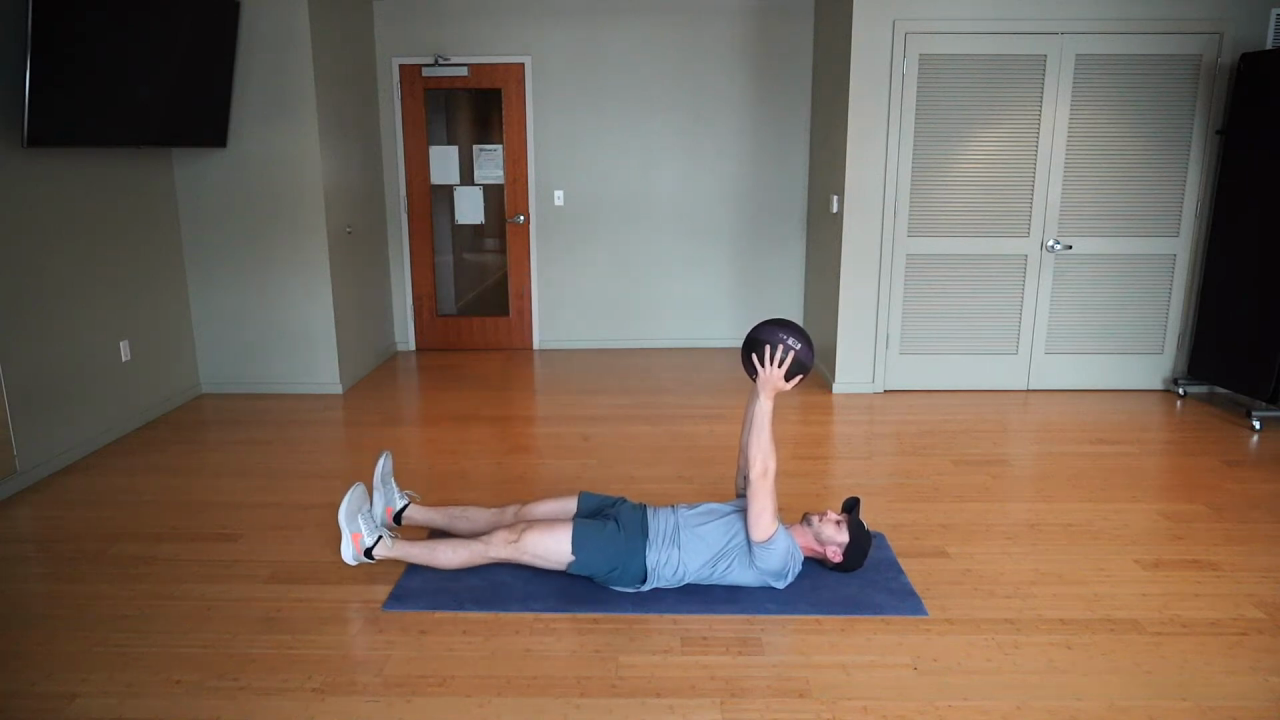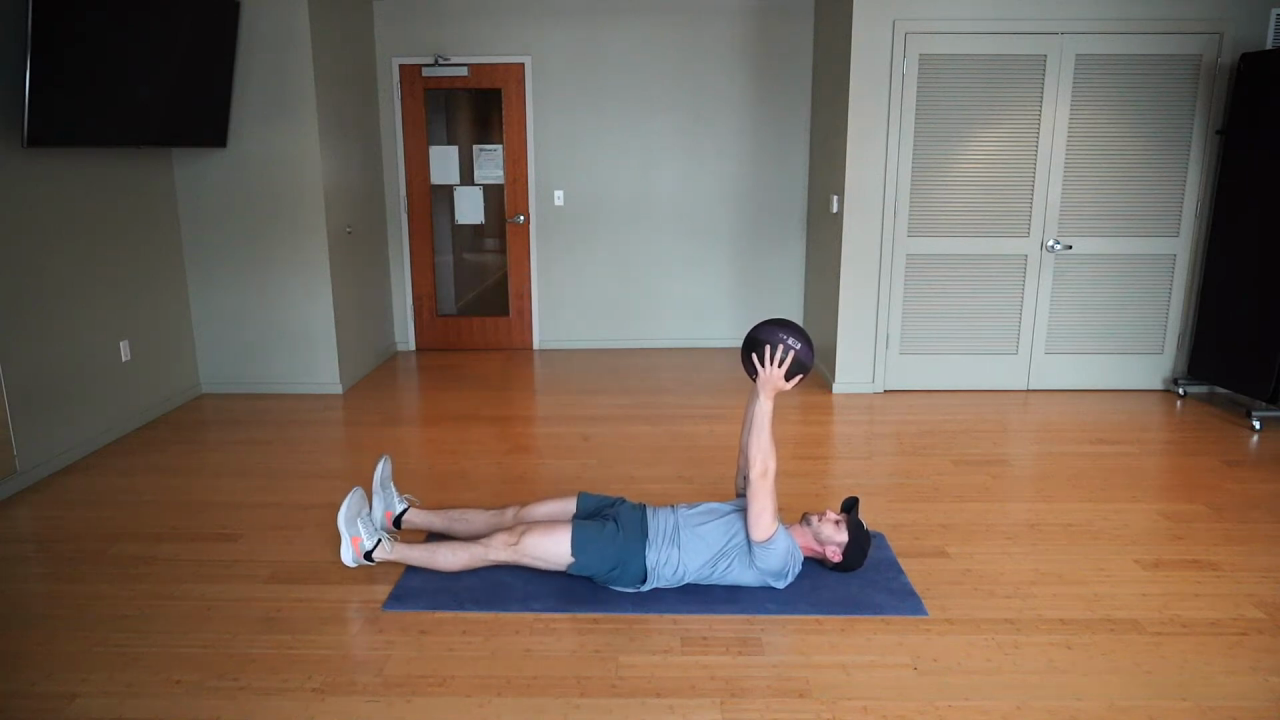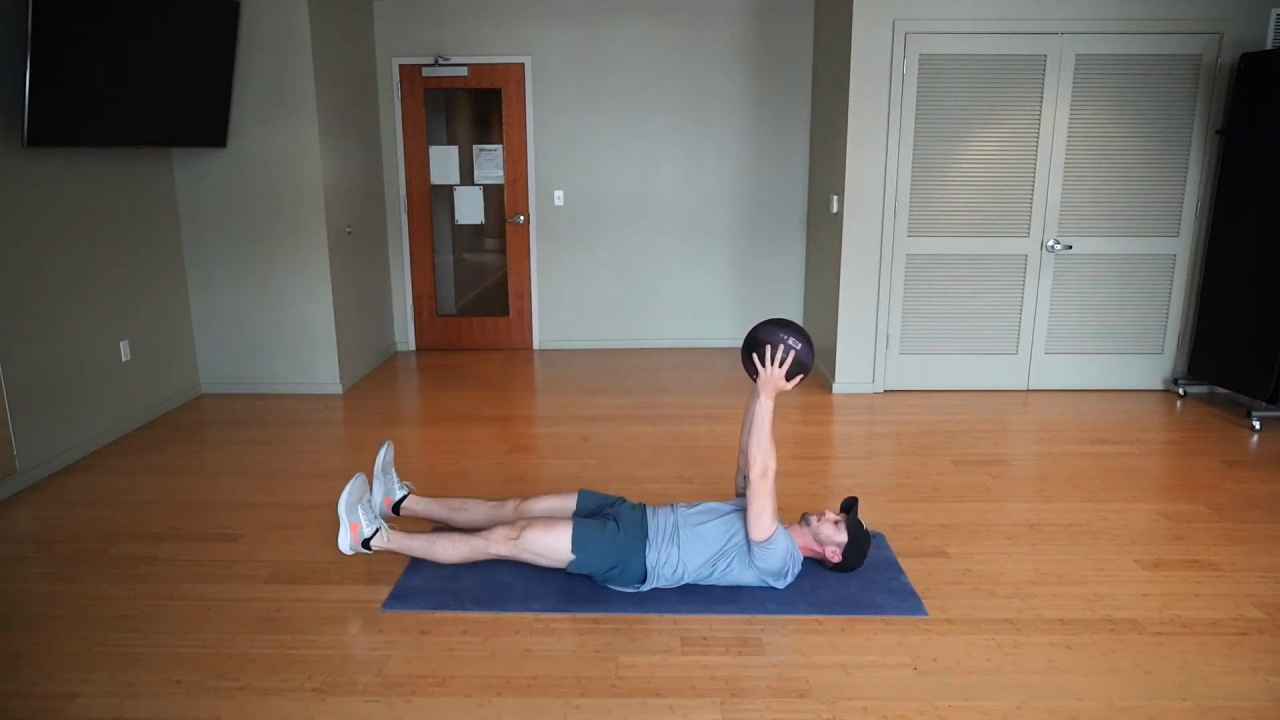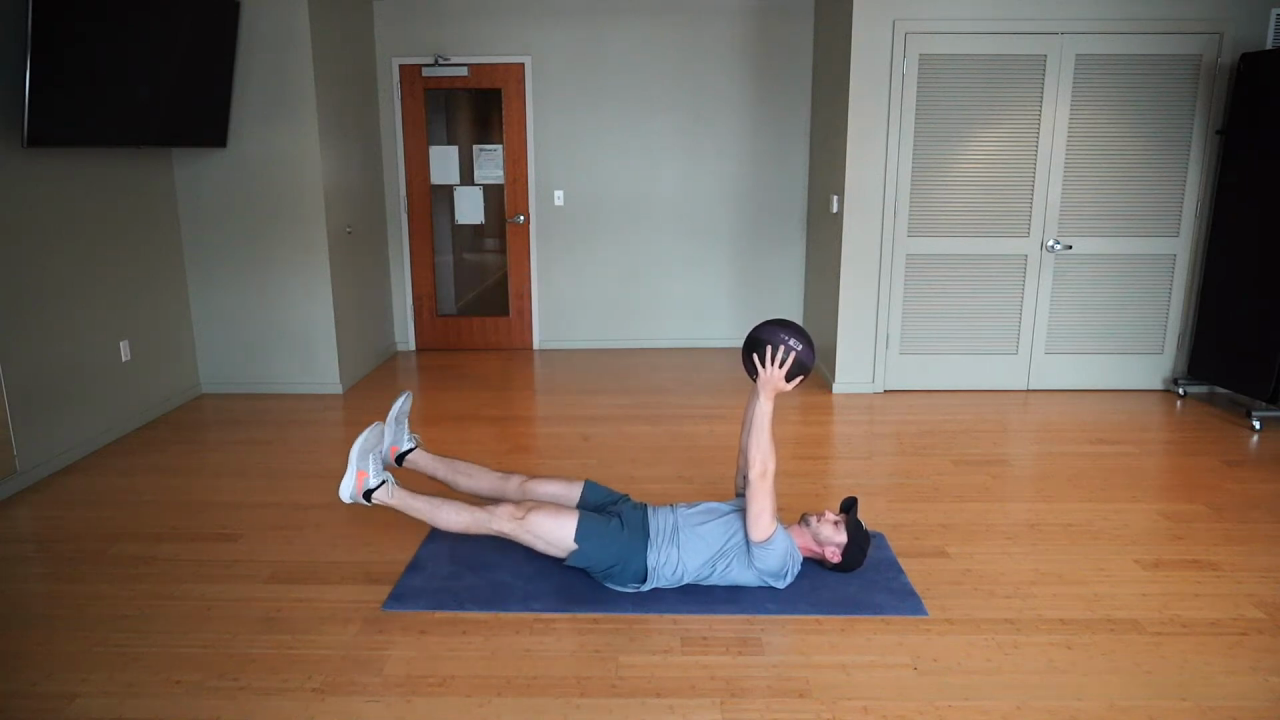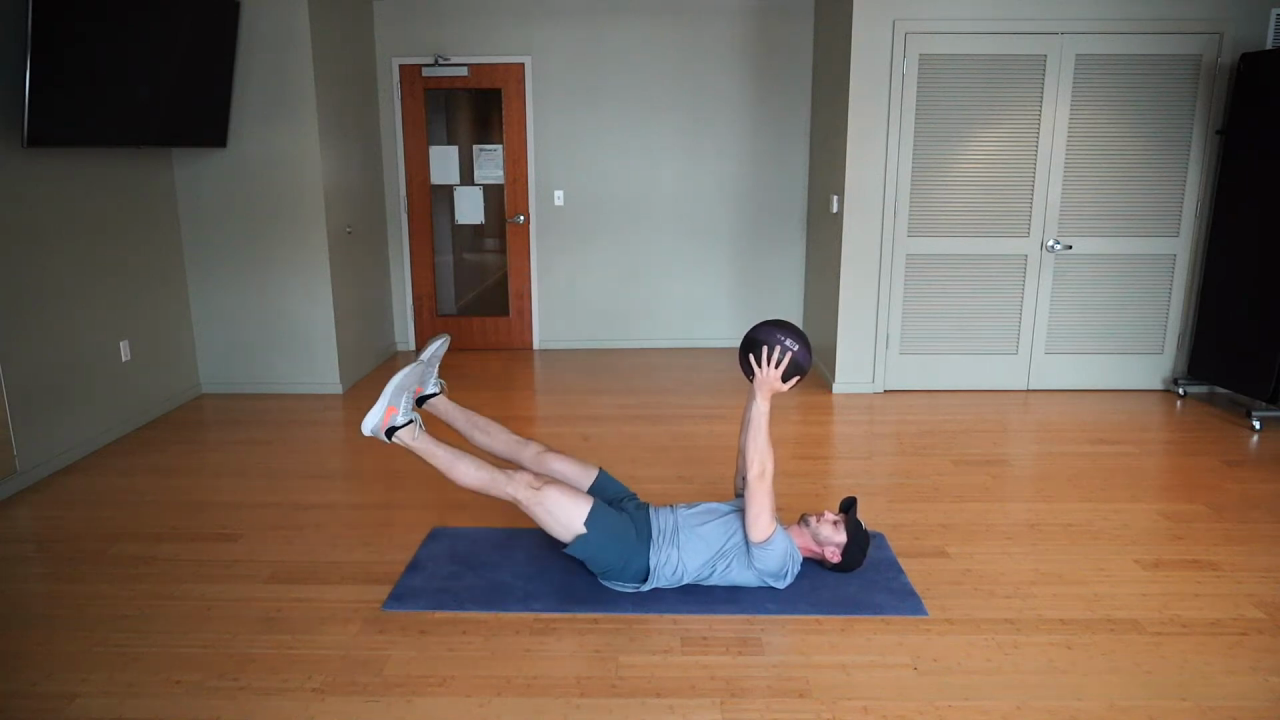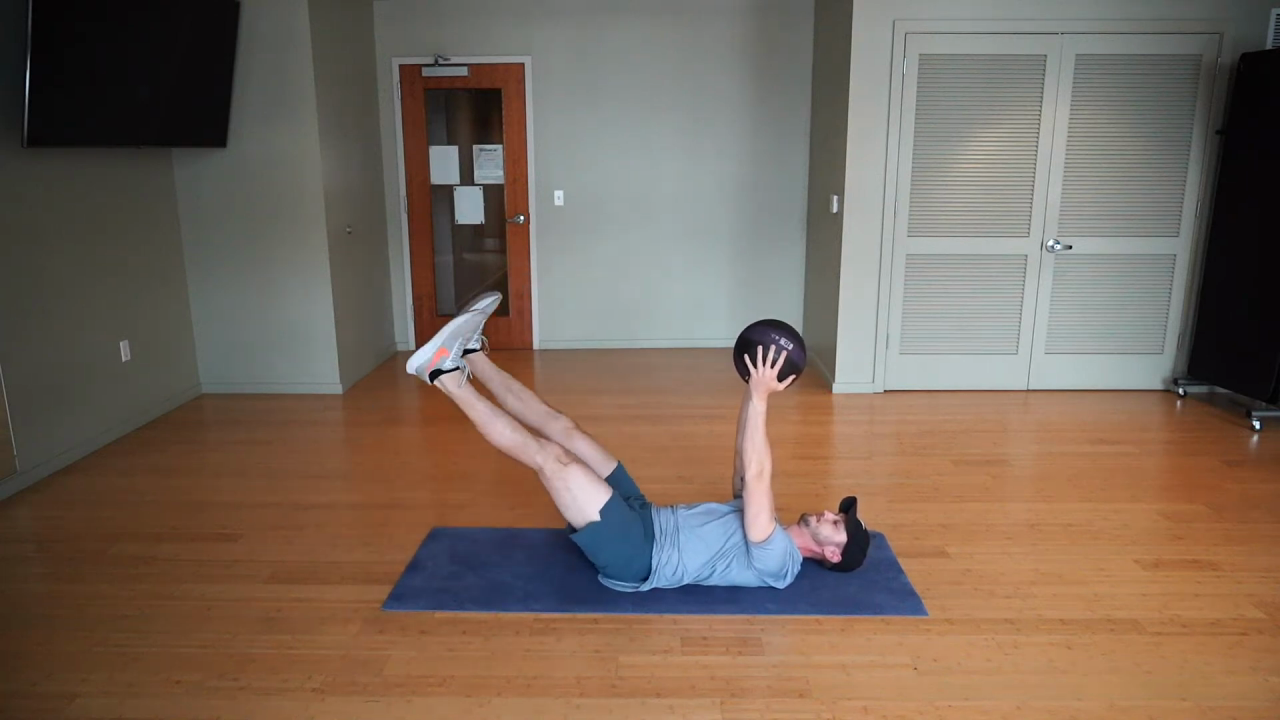
dt=0.2s
person 1, frame 1
left shoulder: (777, 560)
right shoulder: (766, 527)
left elbow: (761, 476)
right elbow: (747, 470)
left wrist: (767, 398)
right wrist: (759, 394)
left hip: (632, 556)
right hip: (636, 520)
left knee: (503, 543)
right knee: (515, 514)
left ankle: (378, 546)
right ankle: (404, 510)
person 1, frame 2
left shoulder: (777, 560)
right shoulder: (765, 527)
left elbow: (761, 476)
right elbow: (747, 470)
left wrist: (767, 398)
right wrist: (759, 395)
left hip: (633, 556)
right hip: (636, 521)
left knee: (503, 546)
right knee: (514, 516)
left ankle: (378, 549)
right ankle: (403, 514)
person 1, frame 3
left shoulder: (777, 560)
right shoulder: (766, 528)
left elbow: (761, 476)
right elbow: (748, 470)
left wrist: (768, 397)
right wrist: (759, 393)
left hip: (632, 556)
right hip: (636, 521)
left knee: (503, 537)
right knee: (515, 508)
left ankle: (376, 535)
right ankle: (400, 501)
person 1, frame 4
left shoulder: (777, 561)
right shoulder: (766, 529)
left elbow: (762, 476)
right elbow: (747, 471)
left wrist: (767, 398)
right wrist: (759, 394)
left hip: (632, 555)
right hip: (636, 521)
left knee: (508, 514)
right knee: (520, 485)
left ankle: (378, 487)
right ankle: (407, 455)
person 1, frame 5
left shoulder: (777, 563)
right shoulder: (767, 533)
left elbow: (759, 479)
right elbow: (745, 475)
left wrist: (764, 401)
right wrist: (756, 395)
left hip: (634, 557)
right hip: (640, 521)
left knee: (523, 484)
right knee: (536, 456)
left ankle: (401, 428)
right ankle: (431, 398)
person 1, frame 6
left shoulder: (776, 563)
right shoulder: (765, 534)
left elbow: (756, 478)
right elbow: (745, 476)
left wrist: (760, 400)
right wrist: (752, 394)
left hip: (636, 558)
right hip: (643, 523)
left knee: (548, 454)
right knee: (562, 431)
left ankle: (446, 374)
right ankle: (468, 357)
